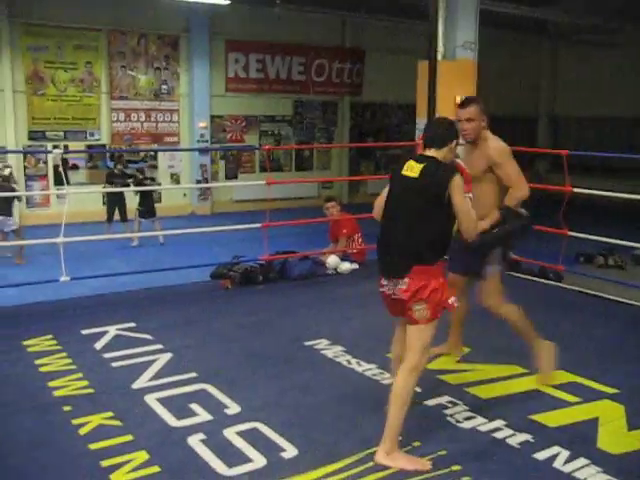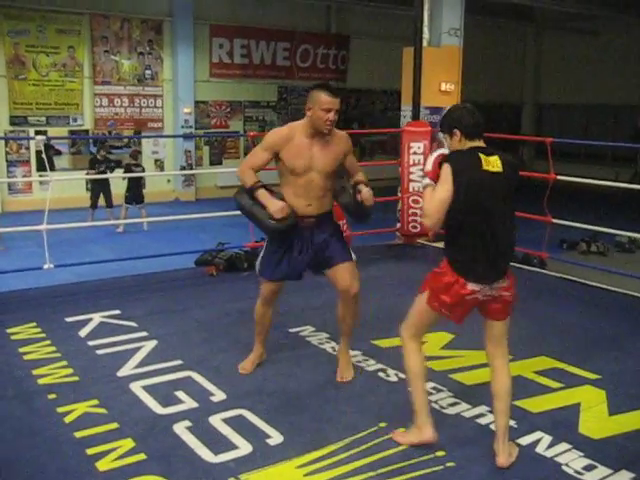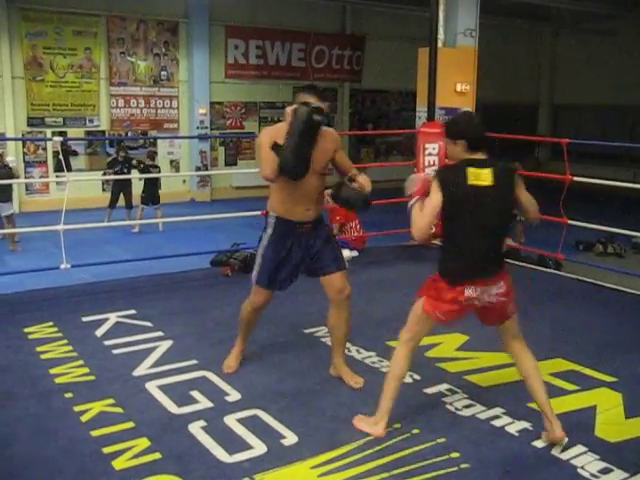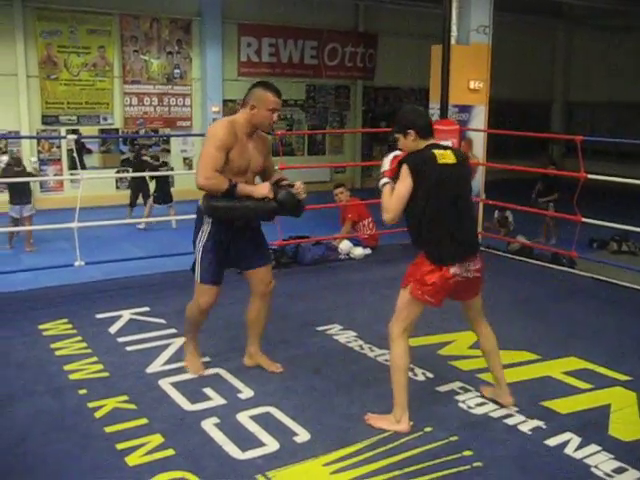
dt=1s
person 1, frame 1
left shoulder: (402, 168)
right shoulder: (450, 175)
left elbow: (378, 213)
right elbow: (470, 232)
right wrist: (463, 195)
left hip: (391, 270)
right hip: (422, 272)
left knee: (404, 330)
right knee: (415, 360)
left ankle: (397, 397)
right ankle: (388, 449)
person 1, frame 2
left shoulder: (454, 164)
right shoulder: (509, 167)
left elbow: (431, 221)
left wrist: (431, 181)
left hip: (459, 272)
right hip: (499, 274)
left knee: (410, 335)
right knee: (498, 355)
left ankle: (423, 425)
right ankle: (502, 445)
person 1, frame 3
left shoulder: (448, 174)
right shoulder: (507, 173)
left elbow: (420, 231)
right elbow: (533, 212)
left wrist: (417, 196)
left hip: (454, 281)
right hip: (494, 281)
left knee: (407, 342)
right knee: (516, 345)
left ankle: (380, 419)
right ankle: (553, 424)
person 1, frame 4
left shoulder: (413, 162)
right shoulder: (460, 159)
left elbow: (389, 215)
left wrist: (386, 177)
left hip: (435, 263)
right hip: (470, 258)
left knee: (397, 331)
right knee: (478, 321)
left ankle: (399, 416)
right ankle: (502, 389)
person 2, frame 1
left shoulder: (496, 150)
right shoulder: (467, 148)
left elbow: (521, 189)
left wrist: (490, 220)
left hip: (489, 231)
left knee: (492, 301)
right knee: (455, 285)
left ankle: (539, 345)
right ankle: (454, 344)
person 2, frame 2
left shoulder: (341, 141)
right shoulder: (281, 136)
left elbow: (355, 171)
right elbow: (245, 169)
left wrist: (362, 187)
right wrist: (265, 198)
left hip: (324, 225)
right hip: (287, 226)
left knee: (350, 289)
right knee: (267, 293)
left ankle: (344, 351)
right ankle: (258, 350)
person 2, frame 3
left shoulder: (329, 138)
right shoulder: (271, 135)
left elbow: (346, 169)
right elbow: (270, 173)
left wrist: (358, 178)
right wrist: (288, 130)
left hip: (316, 228)
right hip: (281, 228)
left knee: (341, 293)
right knee: (259, 299)
left ankle: (338, 363)
right ankle: (239, 347)
person 2, frame 4
left shoulder: (262, 139)
right shoulder: (222, 131)
left elbow: (268, 174)
right elbow: (204, 179)
left wrist: (288, 185)
right wrist: (251, 189)
left hip: (246, 221)
right hip: (215, 221)
left knee: (264, 286)
right knee: (206, 299)
left ankle: (253, 352)
right ankle: (191, 345)
